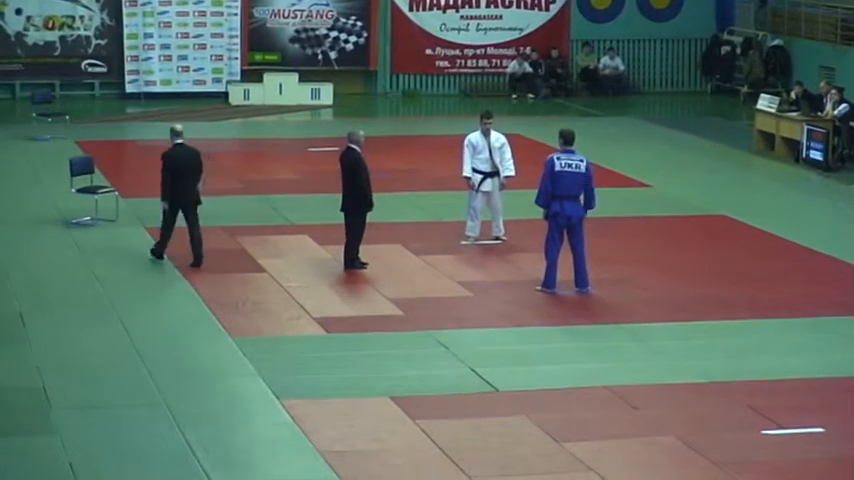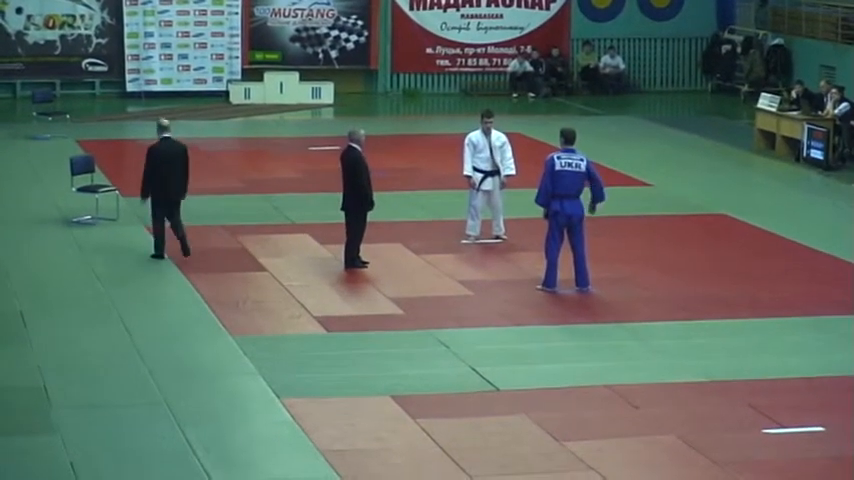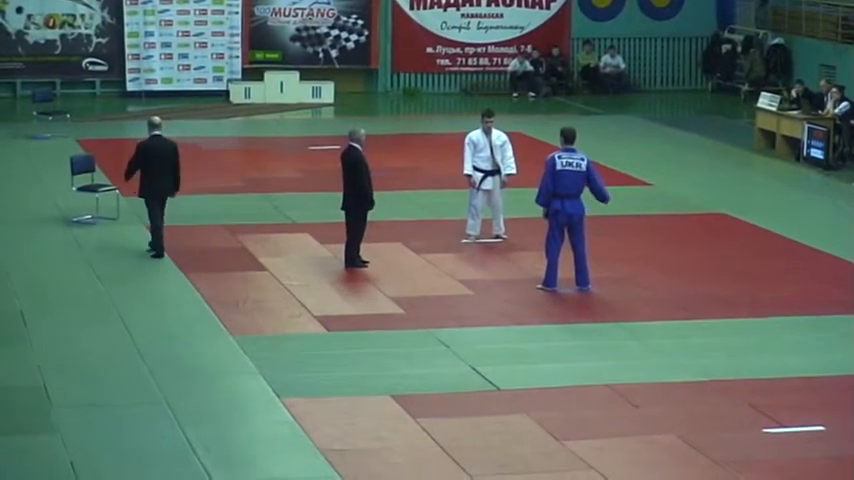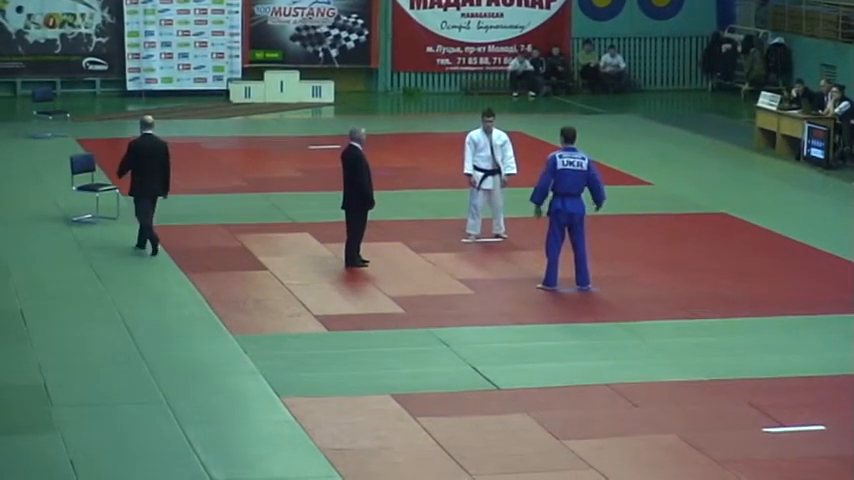
dt=0.2s
person 1, frame 1
left shoulder: (553, 160)
right shoulder: (584, 162)
left elbow: (545, 186)
right elbow: (589, 188)
left wrist: (545, 207)
right wrist: (586, 208)
left hip: (557, 208)
right hip: (576, 208)
left knee: (553, 247)
right knee: (578, 248)
left ankle: (549, 285)
right ankle: (583, 285)
person 1, frame 2
left shoulder: (553, 159)
right shoulder: (584, 161)
left elbow: (546, 186)
right elbow: (597, 182)
left wrist: (545, 206)
right wrist: (595, 201)
left hip: (557, 206)
right hip: (576, 207)
left knee: (553, 246)
right knee: (578, 247)
left ankle: (550, 284)
right ankle: (583, 284)
person 1, frame 3
left shoulder: (553, 158)
right shoulder: (584, 160)
left elbow: (546, 186)
right elbow: (595, 183)
left wrist: (545, 206)
right wrist: (605, 197)
left hip: (557, 206)
right hip: (576, 206)
left knee: (553, 245)
right knee: (579, 246)
left ankle: (550, 283)
right ankle: (583, 283)
person 1, frame 4
left shoulder: (555, 158)
right shoulder: (585, 159)
left elbow: (544, 183)
right elbow: (595, 183)
left wrist: (537, 204)
right wrist: (599, 201)
left hip: (559, 205)
right hip: (577, 205)
left knee: (554, 245)
right knee: (579, 245)
left ankle: (550, 282)
right ankle: (583, 282)
person 2, frame 1
left shoulder: (168, 155)
right shoulder: (194, 153)
left elbow: (165, 179)
right elbow: (199, 173)
left wrist: (164, 200)
left hip: (173, 197)
right hip: (191, 197)
left knee: (167, 225)
right knee: (194, 227)
left ankle: (158, 251)
right ankle: (197, 257)
person 2, frame 2
left shoulder: (153, 150)
right shoulder: (181, 147)
left elbow: (148, 172)
right elbow: (186, 170)
left wrist: (144, 194)
right wrist: (184, 189)
left hip: (158, 192)
right hip: (176, 191)
left knee: (158, 221)
right knee: (175, 219)
left ankle: (159, 251)
right ankle: (184, 246)
person 2, frame 3
left shoulder: (143, 146)
right shoulder: (171, 145)
left elbow: (134, 164)
right elbow: (176, 168)
left wrist: (127, 176)
right wrist: (175, 187)
left hip: (150, 188)
right hip: (166, 187)
left knee: (155, 218)
right knee: (158, 216)
left ankle: (159, 249)
right ankle: (155, 243)
person 2, frame 4
left shoulder: (134, 144)
right shoulder: (162, 144)
left elbow: (126, 164)
right elbow: (166, 168)
left wrist: (120, 174)
right wrist: (165, 188)
left hip: (139, 187)
right hip: (155, 186)
left knee: (142, 214)
right knee: (148, 214)
left ankle: (154, 239)
right ankle: (142, 241)
person 3, frame 1
left shoulder: (346, 154)
right shoulder: (356, 157)
right elbow: (361, 182)
right wrist: (368, 201)
left hip: (350, 199)
right hip: (357, 201)
left knee: (353, 231)
right knee: (355, 231)
left ankle: (353, 258)
right ankle: (350, 261)
person 3, frame 2
left shoulder: (347, 153)
right shoulder: (356, 156)
right elbow: (362, 181)
right wrist: (369, 200)
left hip: (351, 198)
right hip: (358, 200)
left knee: (354, 230)
right knee: (356, 230)
left ankle: (354, 257)
right ankle: (351, 260)
person 3, frame 3
left shoulder: (347, 152)
right shoulder: (357, 156)
right elbow: (362, 181)
right wrist: (369, 199)
left hip: (351, 198)
right hip: (358, 199)
left knee: (355, 229)
right knee: (356, 230)
left ankle: (354, 256)
right ankle: (351, 260)
person 3, frame 4
left shoulder: (347, 152)
right shoulder: (357, 155)
right elbow: (362, 180)
right wrist: (369, 199)
left hip: (351, 197)
right hip: (358, 199)
left knee: (355, 229)
right knee: (356, 229)
left ankle: (354, 255)
right ankle: (351, 259)
person 4, frame 1
left shoulder: (500, 138)
right shoulder: (471, 139)
left elbow: (506, 158)
right elbow: (467, 159)
left wrist: (505, 176)
right wrist: (468, 178)
left hip: (495, 177)
right hip: (478, 177)
left knee: (497, 207)
right knee: (475, 207)
left ankle: (498, 233)
right ankle: (472, 234)
person 4, frame 2
left shoulder: (501, 137)
right shoulder: (472, 137)
left elbow: (507, 157)
right elbow: (468, 158)
left wrist: (505, 175)
right wrist: (469, 176)
left hip: (495, 176)
right hip: (478, 176)
left knee: (497, 206)
right knee: (475, 205)
left ankle: (498, 232)
right ankle: (472, 233)
person 4, frame 3
left shoulder: (501, 137)
right shoulder: (472, 137)
left elbow: (508, 156)
right elbow: (468, 157)
left wrist: (506, 174)
right wrist: (469, 176)
left hip: (495, 176)
right hip: (479, 175)
left knee: (497, 205)
right knee: (475, 205)
left ankle: (498, 231)
right ankle: (472, 233)
person 4, frame 4
left shoulder: (502, 136)
right shoulder: (473, 136)
left elbow: (508, 156)
right elbow: (468, 156)
left wrist: (506, 174)
right wrist: (470, 175)
left hip: (496, 175)
right hip: (479, 175)
left knee: (497, 205)
right knee: (475, 204)
left ankle: (499, 231)
right ankle: (472, 232)
